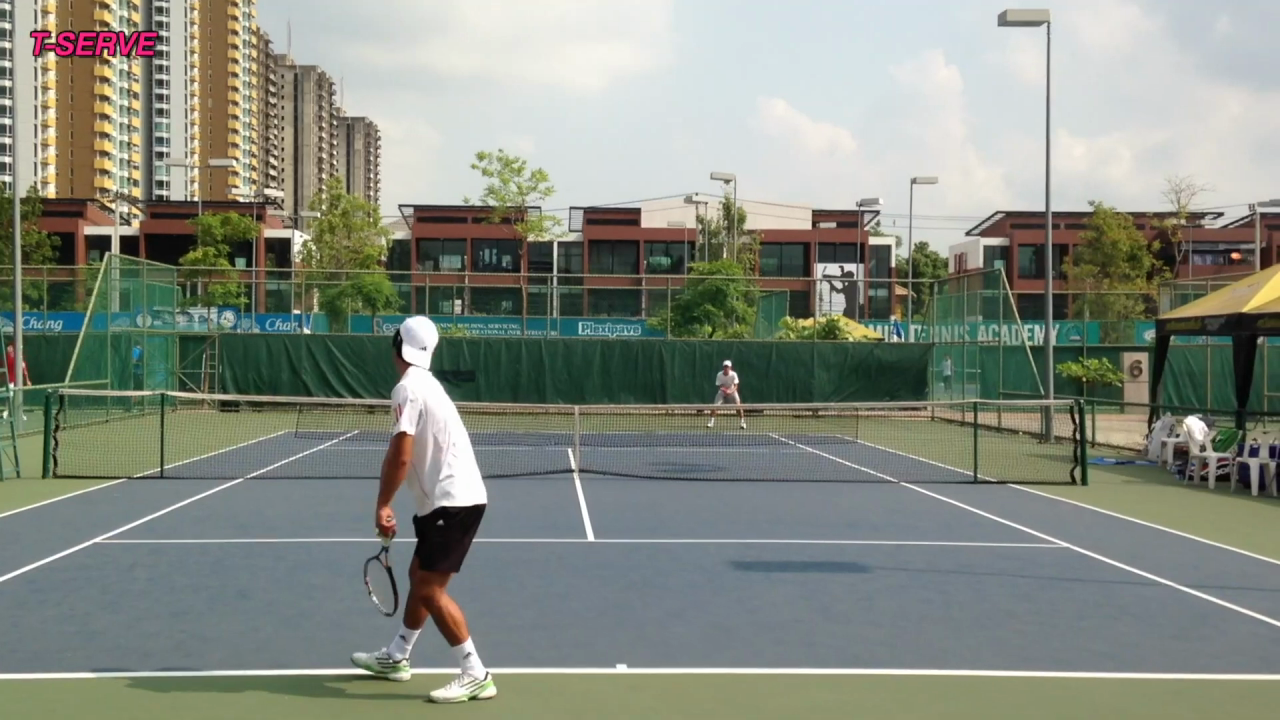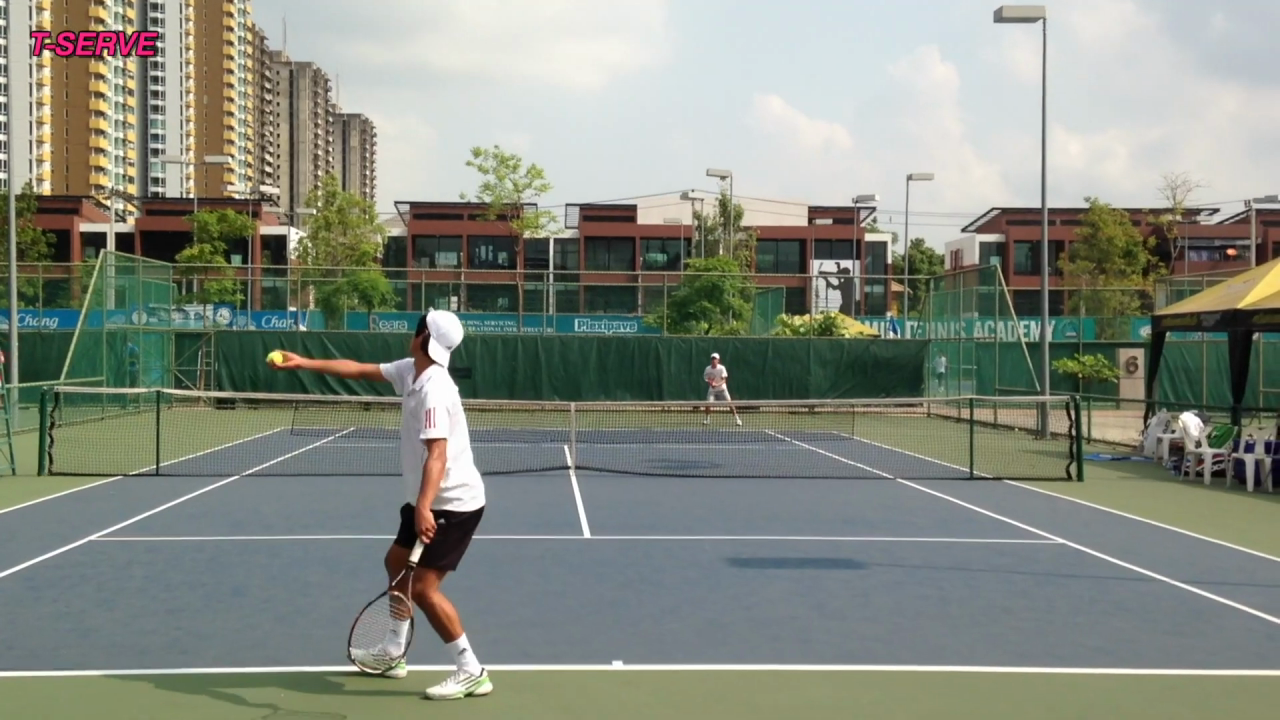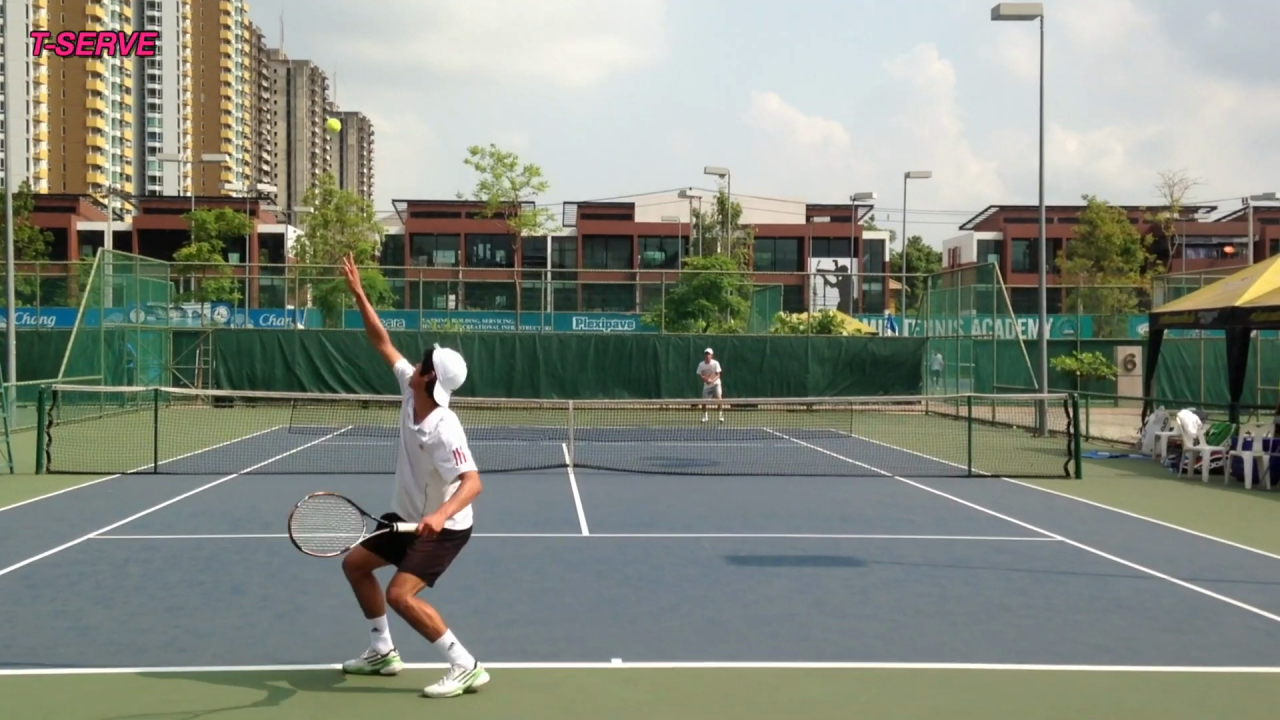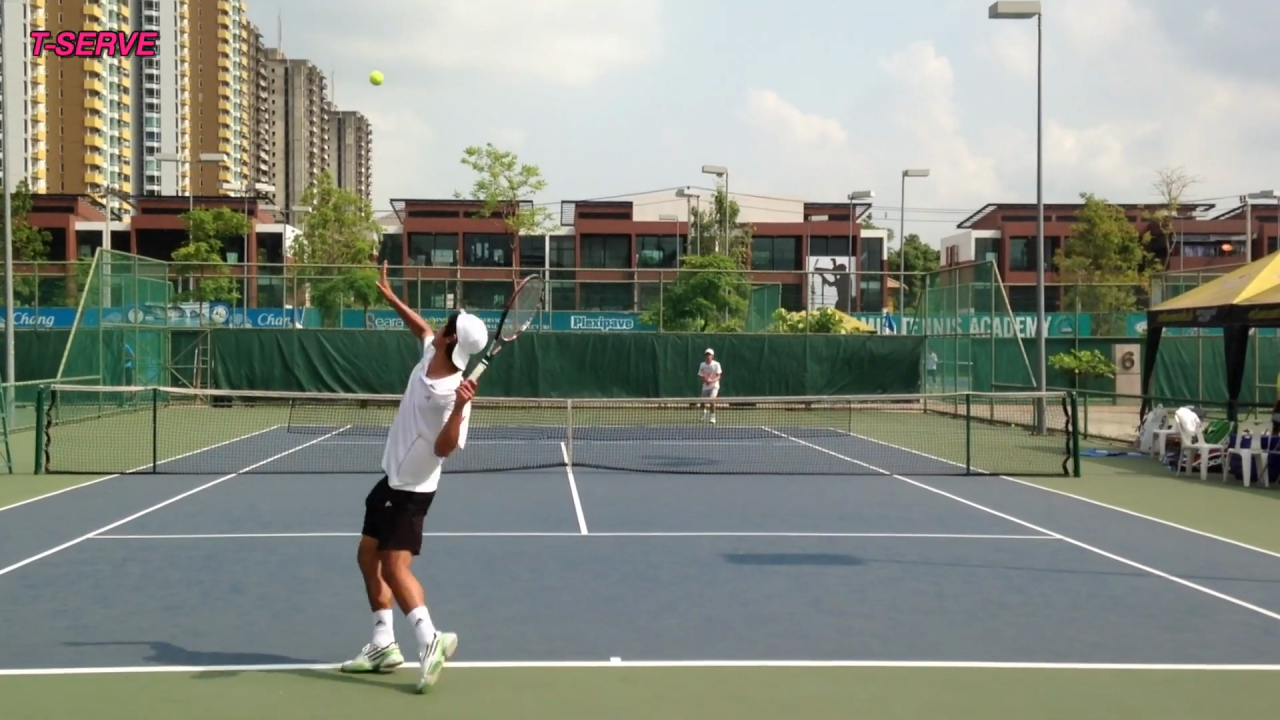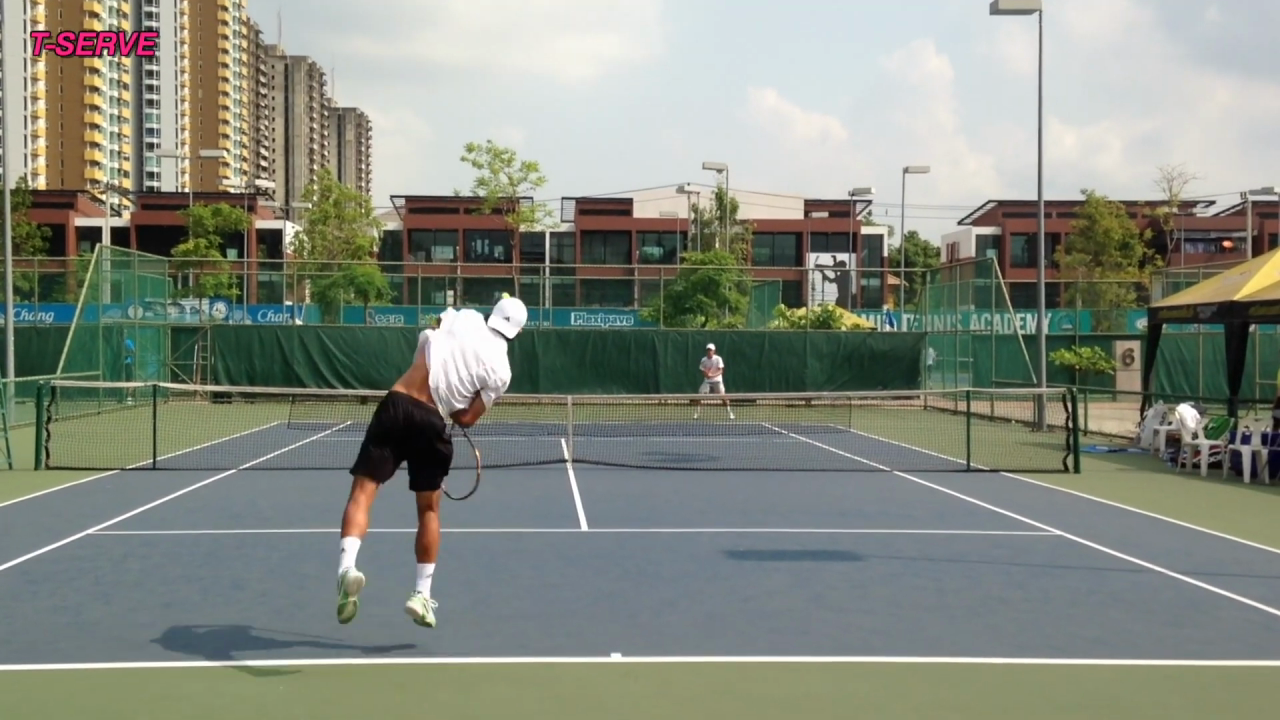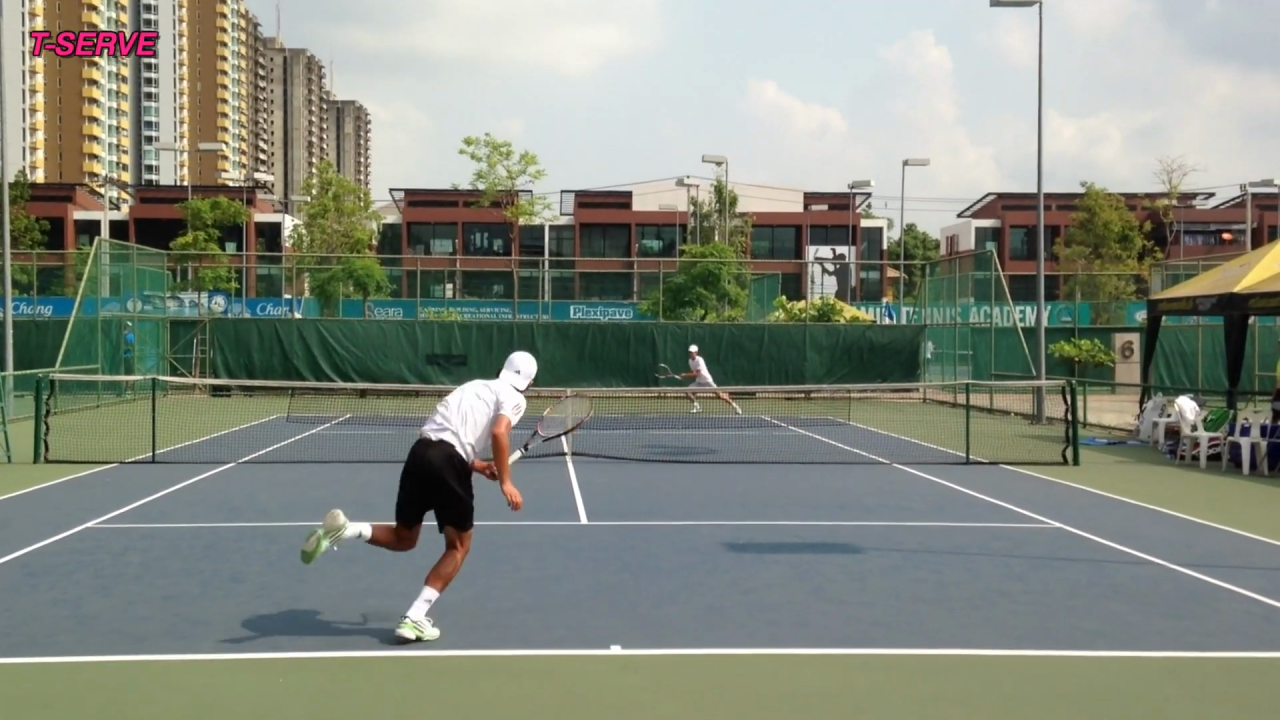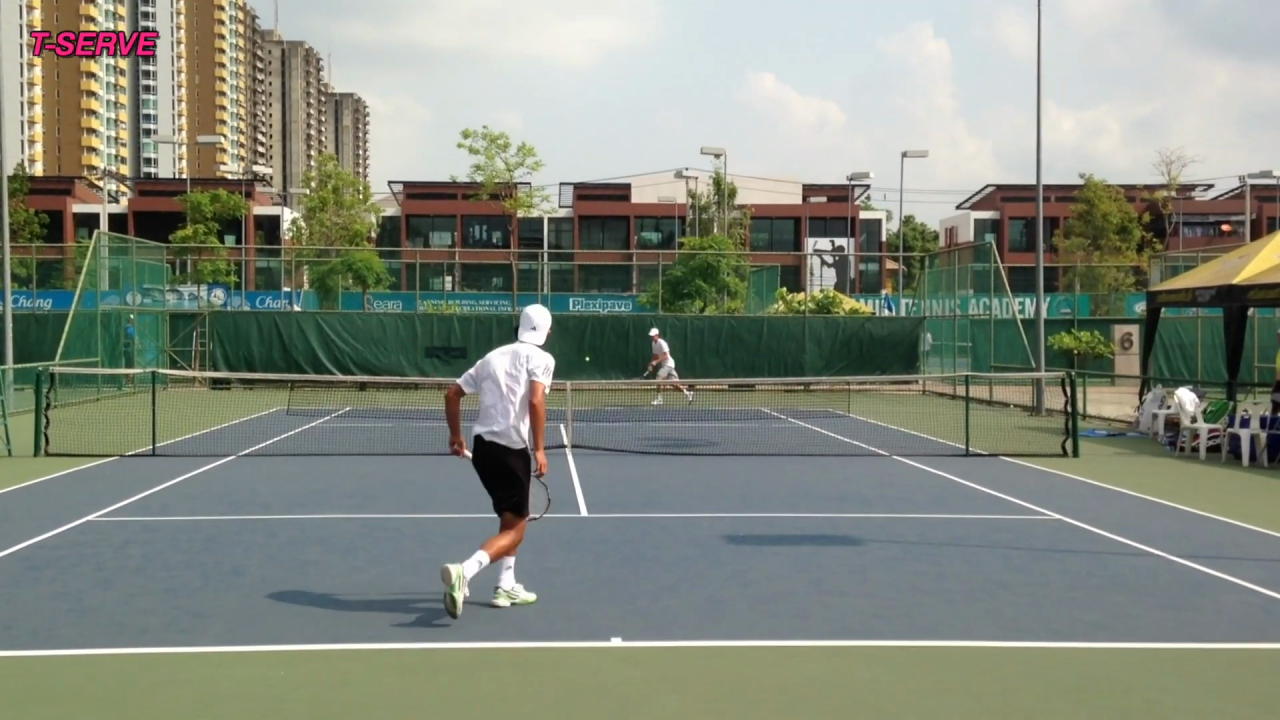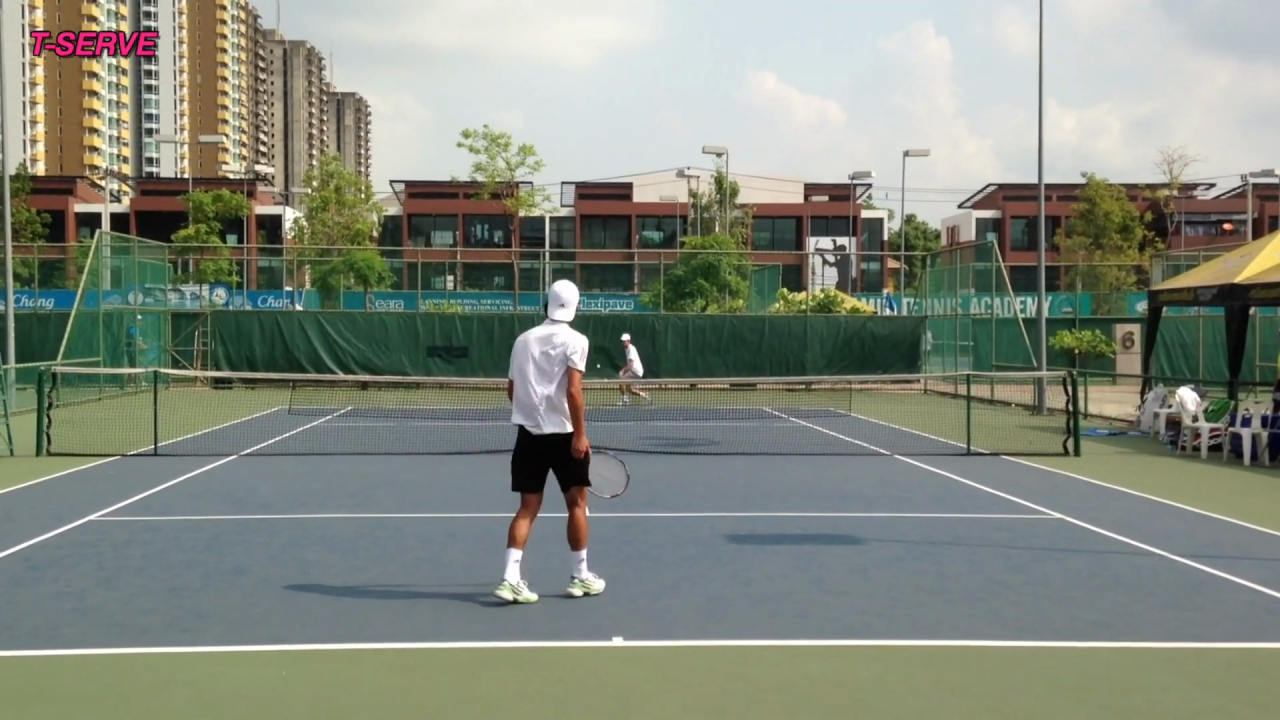
dt=0.3s
person 1, frame 1
left shoulder: (408, 388)
right shoulder: (420, 385)
left elbow: (401, 455)
right elbow: (399, 452)
left wrist: (383, 505)
right wrist: (384, 504)
left hip: (454, 501)
right hip: (444, 500)
left knee: (430, 591)
right knee: (418, 575)
left ankle: (477, 676)
right ankle: (395, 657)
person 1, frame 2
left shoulder: (435, 391)
right shoulder: (411, 370)
left elbow: (437, 454)
right elbow: (361, 369)
left wrist: (423, 507)
right wrist: (307, 363)
left hip: (455, 503)
right hip: (433, 500)
left knee: (423, 587)
right knee: (396, 562)
left ankle: (471, 673)
right ankle: (392, 653)
person 1, frame 3
left shoulder: (444, 430)
right shoulder: (411, 392)
left elbow: (472, 483)
right elbow: (381, 341)
left wrist: (443, 514)
right wrist: (357, 290)
left hip: (443, 528)
right hip: (405, 518)
left knee: (400, 594)
right knee: (354, 564)
left ankle: (466, 666)
right ankle: (383, 651)
person 1, frame 4
left shoulder: (453, 395)
right shoulder: (433, 354)
left elbow: (444, 448)
right elbow: (423, 330)
left wrist: (460, 407)
right wrist: (391, 297)
left hip: (410, 487)
right hip: (393, 481)
left knee: (396, 568)
right knee: (368, 556)
left ankle: (432, 642)
right ankle: (383, 646)
person 1, frame 5
left shoulder: (464, 319)
right shoulder: (500, 369)
left elbow: (432, 333)
right elbow: (465, 419)
left hip: (395, 407)
right hip: (430, 424)
left knee: (362, 494)
right knee: (428, 511)
left ankle: (348, 569)
right ankle: (421, 596)
person 1, frame 6
left shoulder: (474, 386)
right shoulder: (514, 397)
right elbow: (499, 433)
left wrist: (476, 465)
right wrist: (506, 481)
left hip: (420, 452)
right hip: (448, 460)
left knee: (402, 540)
right knee: (458, 546)
left ankle: (342, 527)
right ankle: (414, 619)
person 1, frame 7
left shoulder: (491, 357)
right shoulder: (542, 359)
left elbow: (452, 395)
right elbow: (536, 402)
left wrist: (455, 435)
right wrist: (539, 450)
left hip: (482, 445)
right hip: (511, 450)
left knee: (509, 515)
right knee: (514, 530)
left ankle: (506, 587)
right ankle: (463, 571)
person 1, frame 8
left shoulder: (523, 340)
right shoulder: (574, 340)
left elbow: (512, 391)
right elbow: (573, 391)
right wrist: (581, 434)
left hip: (528, 434)
right hip: (562, 434)
left knee: (528, 507)
right knee: (576, 504)
left ankle: (511, 580)
right ankle: (579, 578)
